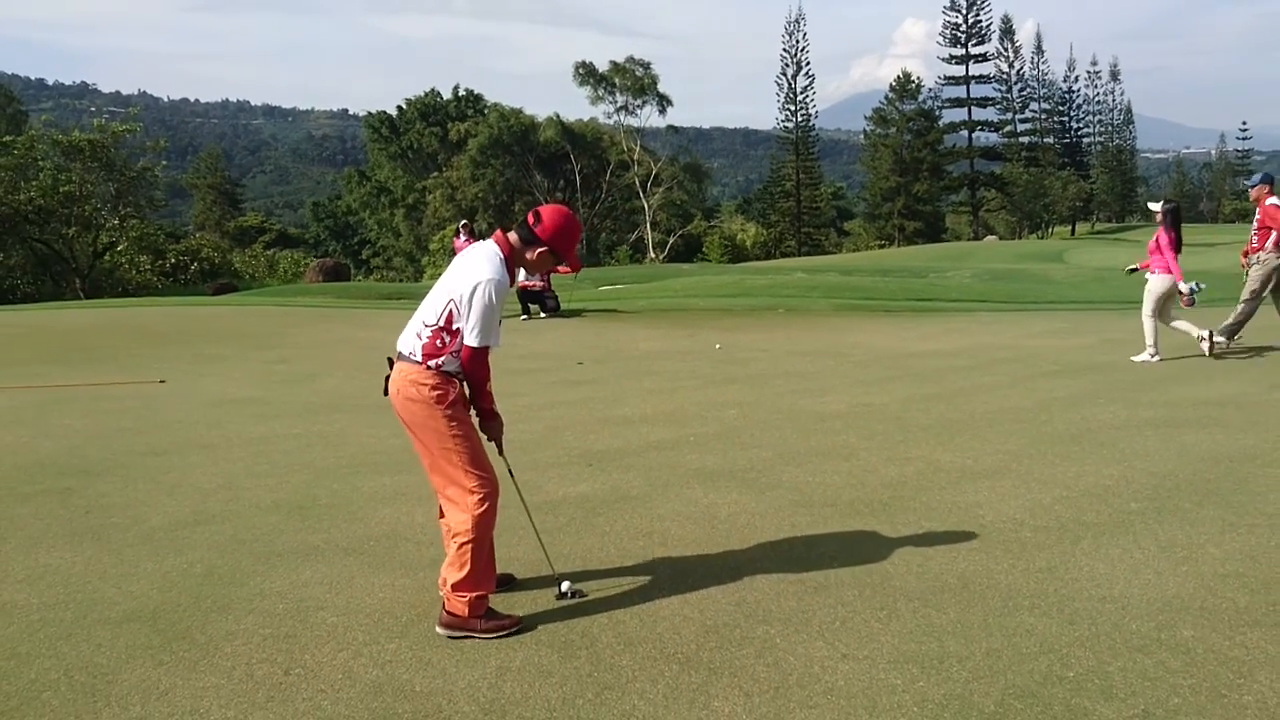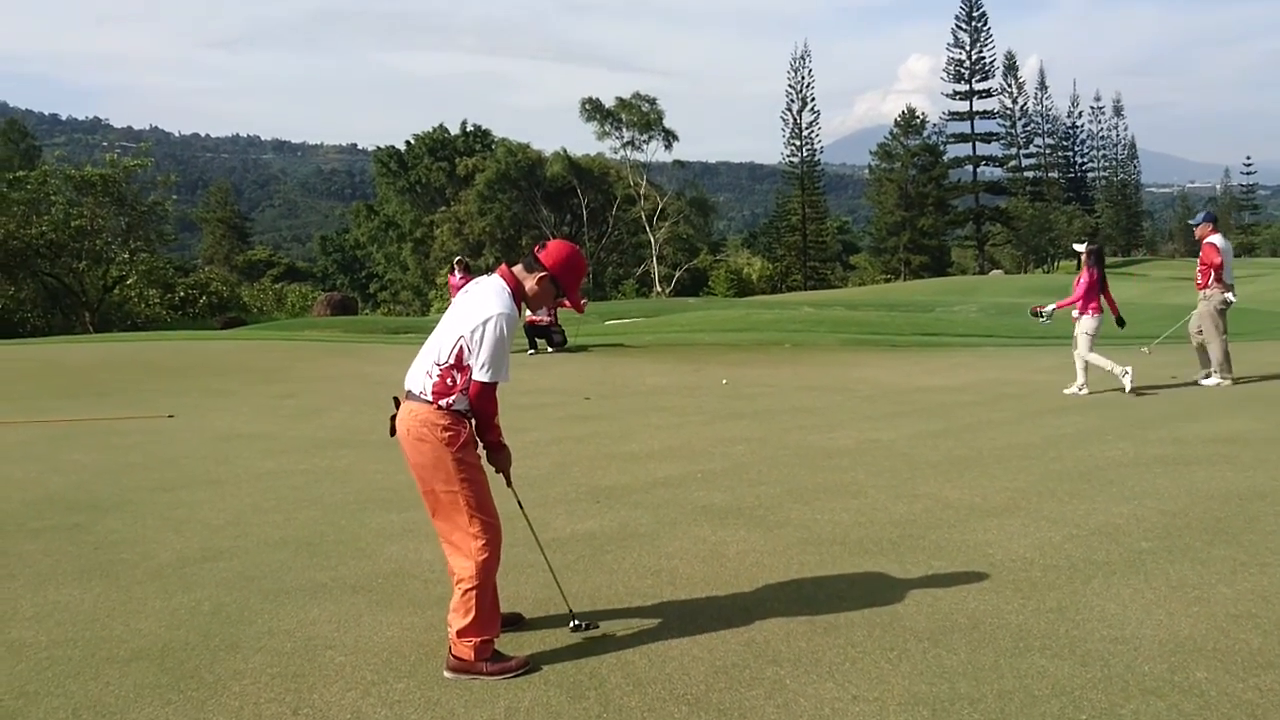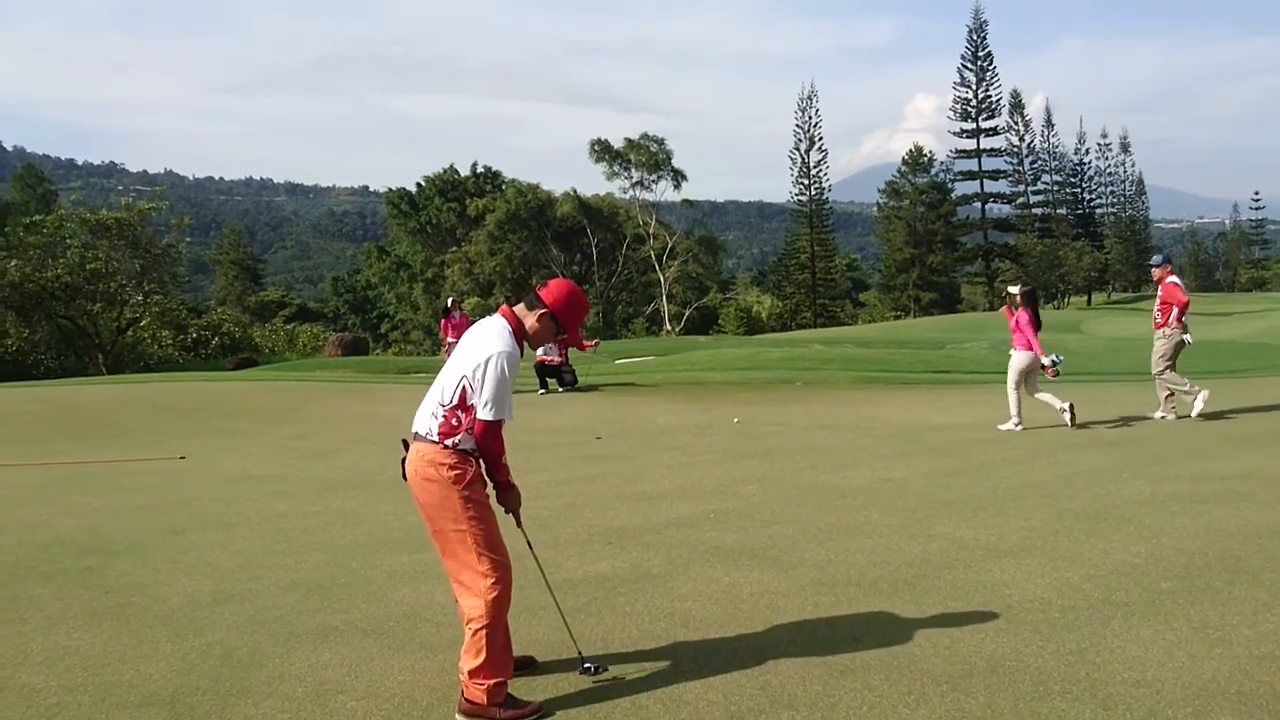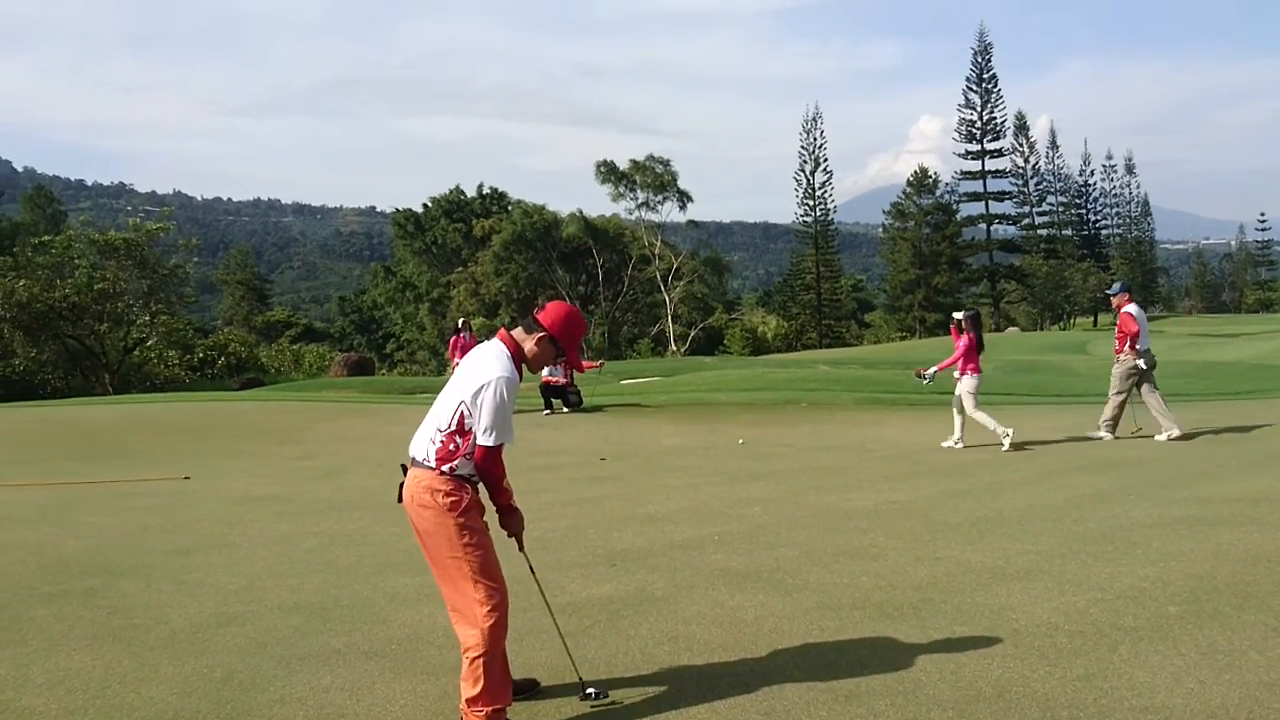
dt=0.5s
person 1, frame 1
left shoulder: (483, 251)
right shoulder: (492, 278)
right elbow: (473, 357)
left wrist: (481, 409)
right wrist: (488, 413)
left hip: (418, 375)
right hip: (428, 385)
left knee: (459, 485)
right knee: (476, 490)
left ankle: (466, 571)
right ankle: (463, 608)
person 1, frame 2
left shoulder: (485, 285)
right shoulder: (500, 312)
right elbow: (481, 392)
left wrist: (488, 440)
right wrist: (495, 445)
left hip: (422, 413)
right hip: (438, 424)
left knee: (465, 528)
right knee: (478, 535)
left ankle: (478, 612)
right ankle: (469, 651)
person 1, frame 3
left shoulder: (489, 327)
right shoulder: (502, 350)
right elbow: (486, 431)
left wrist: (498, 479)
right wrist: (504, 484)
left hip: (435, 455)
right hip: (445, 465)
left knee: (477, 570)
right knee: (489, 575)
left ankle: (493, 656)
person 1, frame 4
left shoulder: (489, 351)
right shoulder: (502, 375)
right elbow: (487, 456)
left wrist: (502, 503)
right wrist: (507, 507)
left hip: (435, 482)
right hip: (442, 490)
left knee: (480, 594)
right knee: (485, 602)
left ankle: (494, 680)
